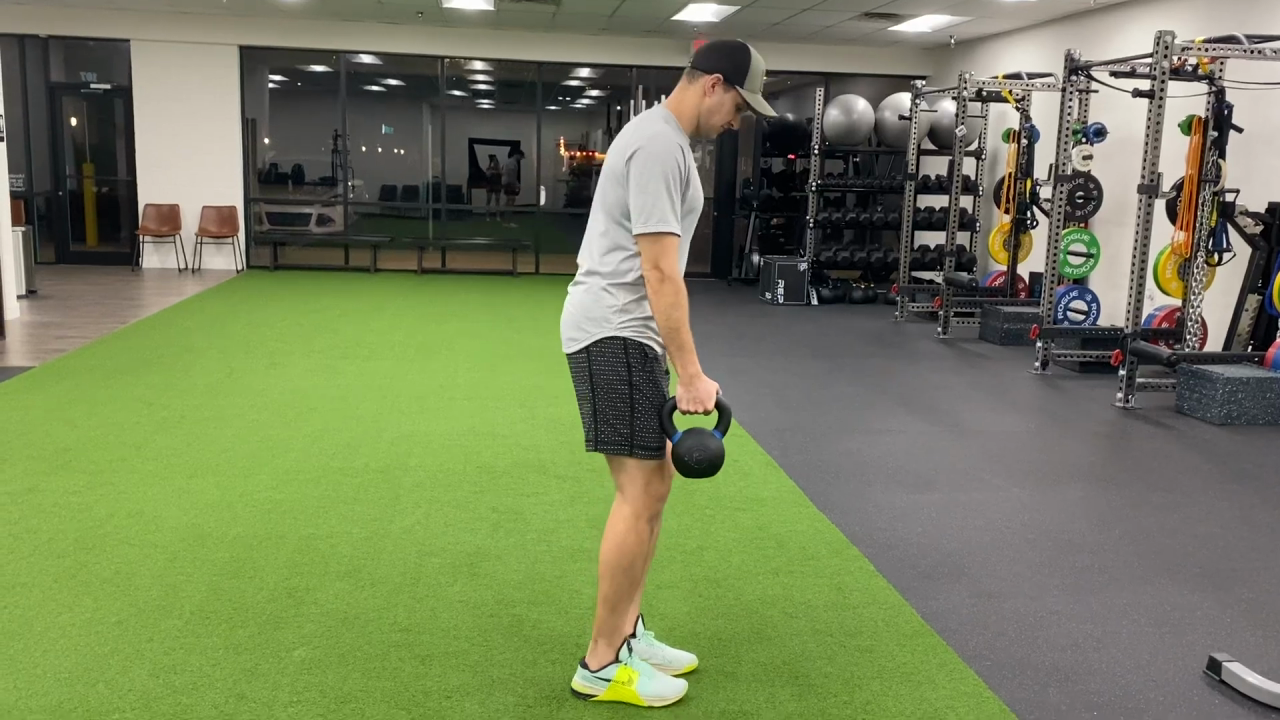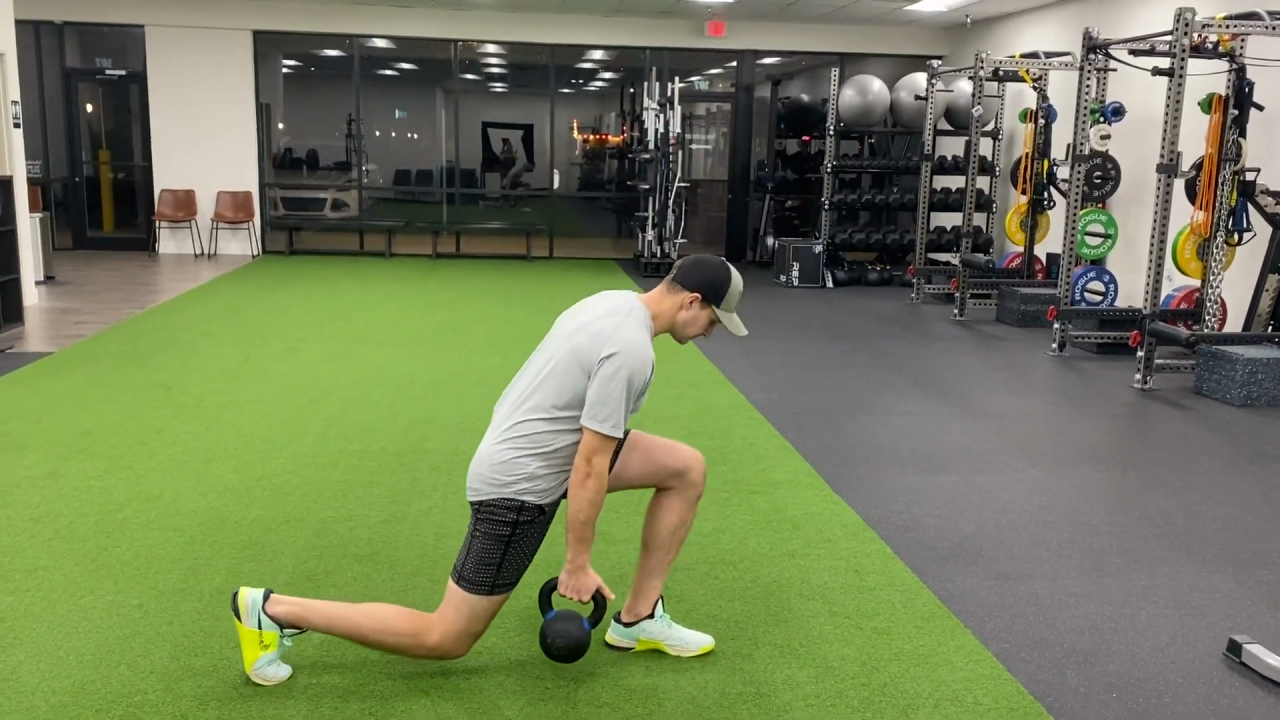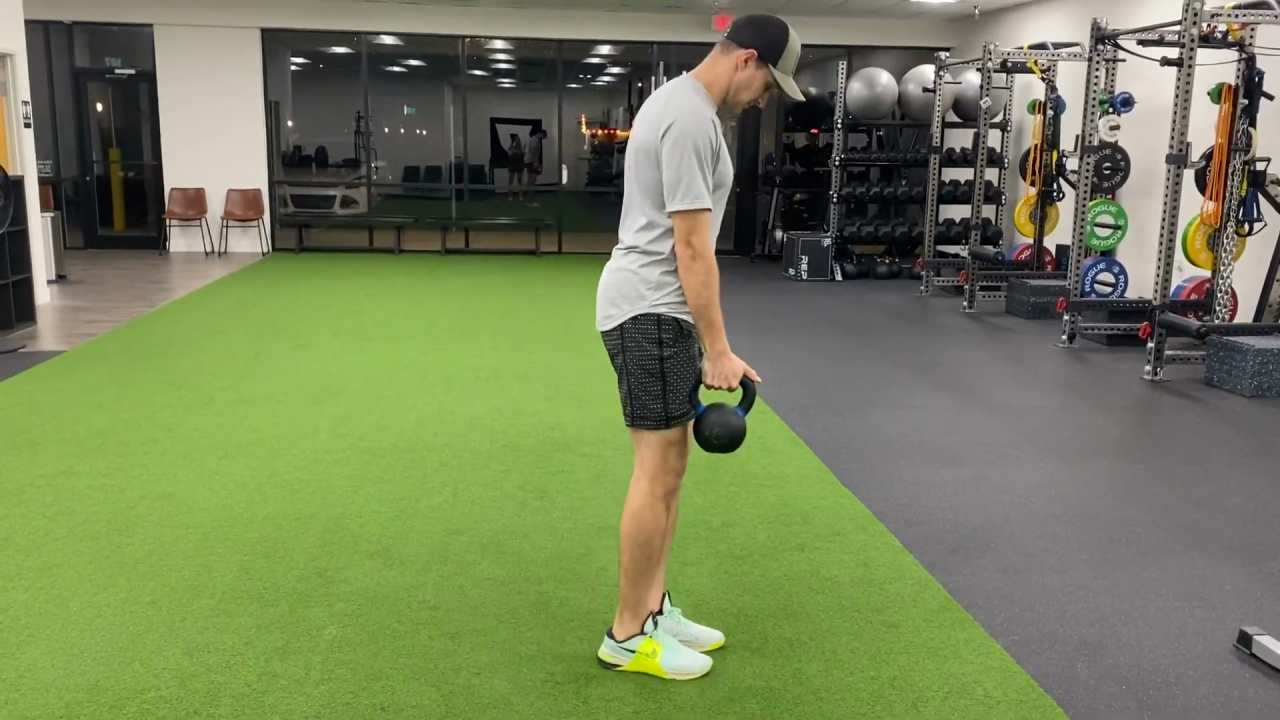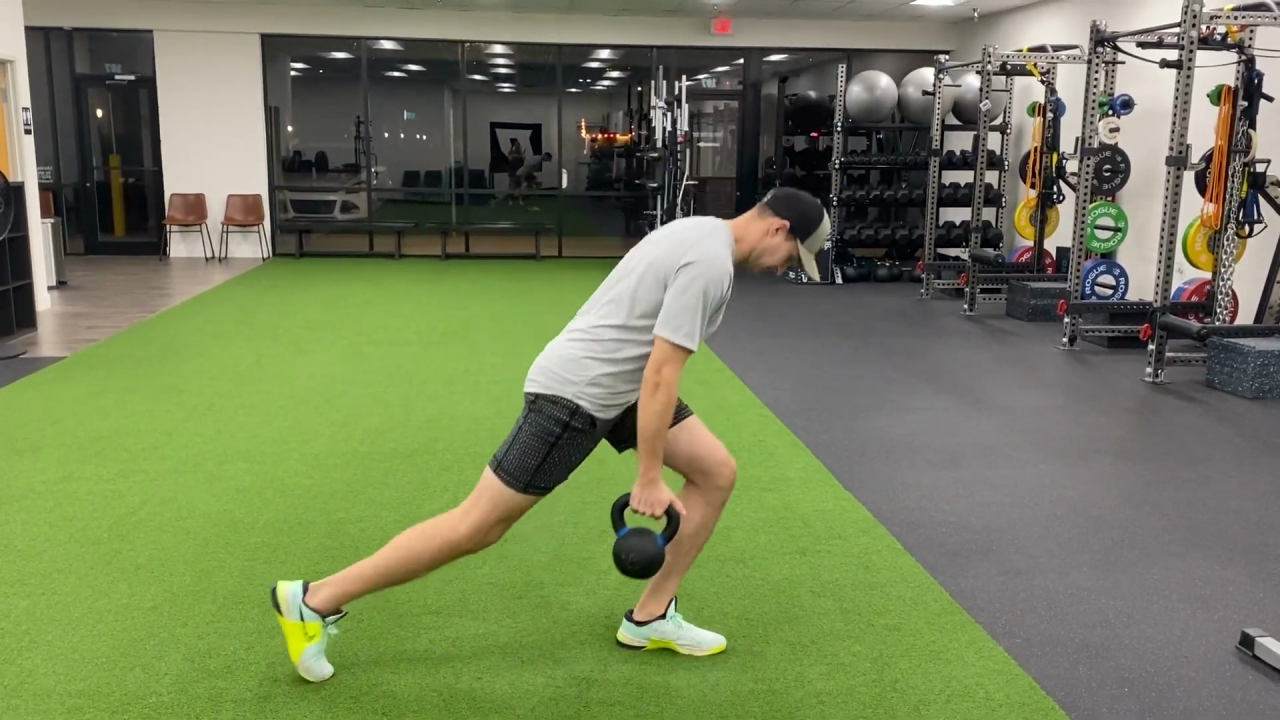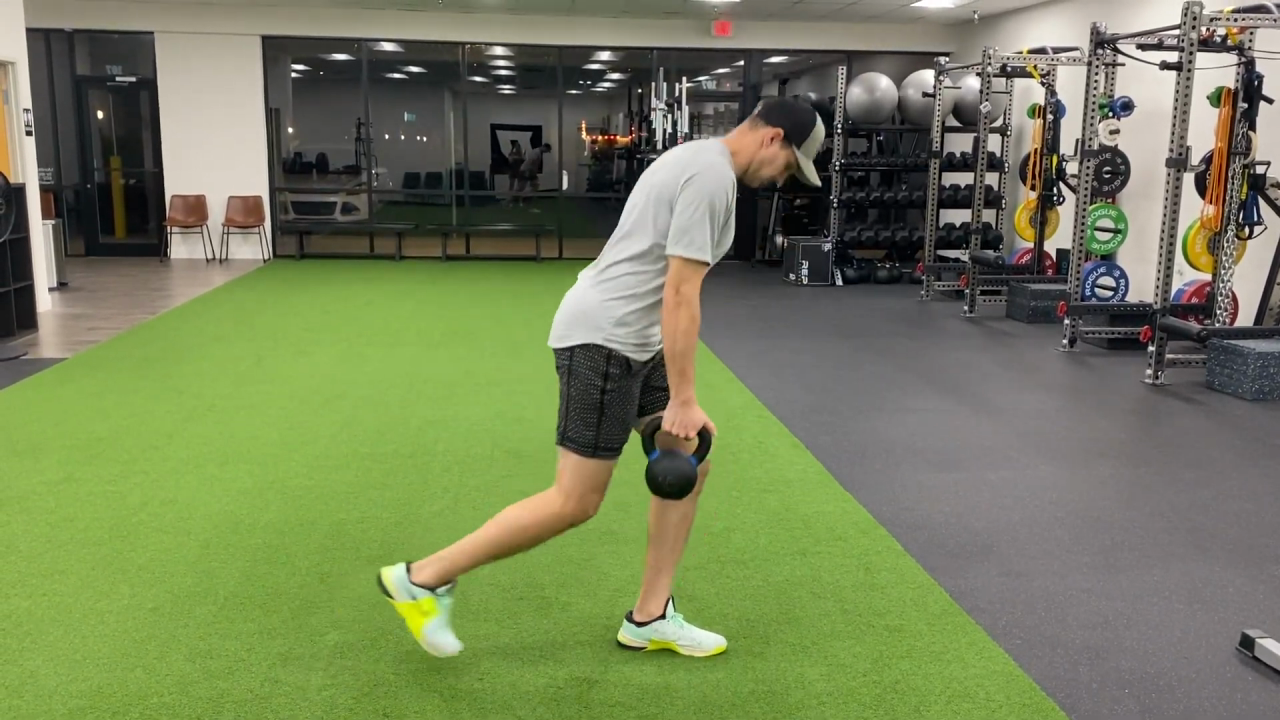
dt=1s
person 1, frame 1
left shoulder: (654, 133)
right shoulder: (661, 143)
right elbow: (660, 270)
left wrist: (680, 364)
right wrist: (691, 374)
left hip: (623, 330)
right hip: (616, 334)
left knee: (650, 488)
right knee: (643, 497)
left ankle: (624, 636)
right ankle: (603, 664)
person 1, frame 2
left shoulder: (612, 303)
right shoulder: (631, 351)
right elbow: (591, 466)
right wrist: (578, 564)
left hip: (527, 450)
right hip: (521, 481)
left knee: (687, 469)
right knee: (445, 639)
left ankle: (640, 618)
right ankle: (272, 611)
person 1, frame 3
left shoulder: (679, 101)
right shoulder: (692, 118)
right elbow: (692, 248)
right wrist: (718, 351)
left hip: (654, 305)
right hip: (652, 311)
left knee: (668, 467)
right knee: (659, 476)
left ankle: (651, 613)
right ankle: (627, 636)
person 1, frame 4
left shoulder: (699, 232)
right shoulder: (710, 265)
right elbow: (662, 377)
right wrist: (648, 480)
left hip: (612, 383)
right hip: (576, 392)
left knee: (718, 472)
right knee: (478, 525)
left ankle: (650, 617)
right ankle: (312, 601)
person 1, frame 5
left shoulder: (701, 160)
right shoulder: (712, 176)
right elbow: (681, 292)
right wrist: (682, 401)
left hip: (633, 335)
right hip: (603, 337)
left knee: (692, 461)
right knee: (573, 502)
left ankle: (649, 617)
right ankle: (422, 579)
